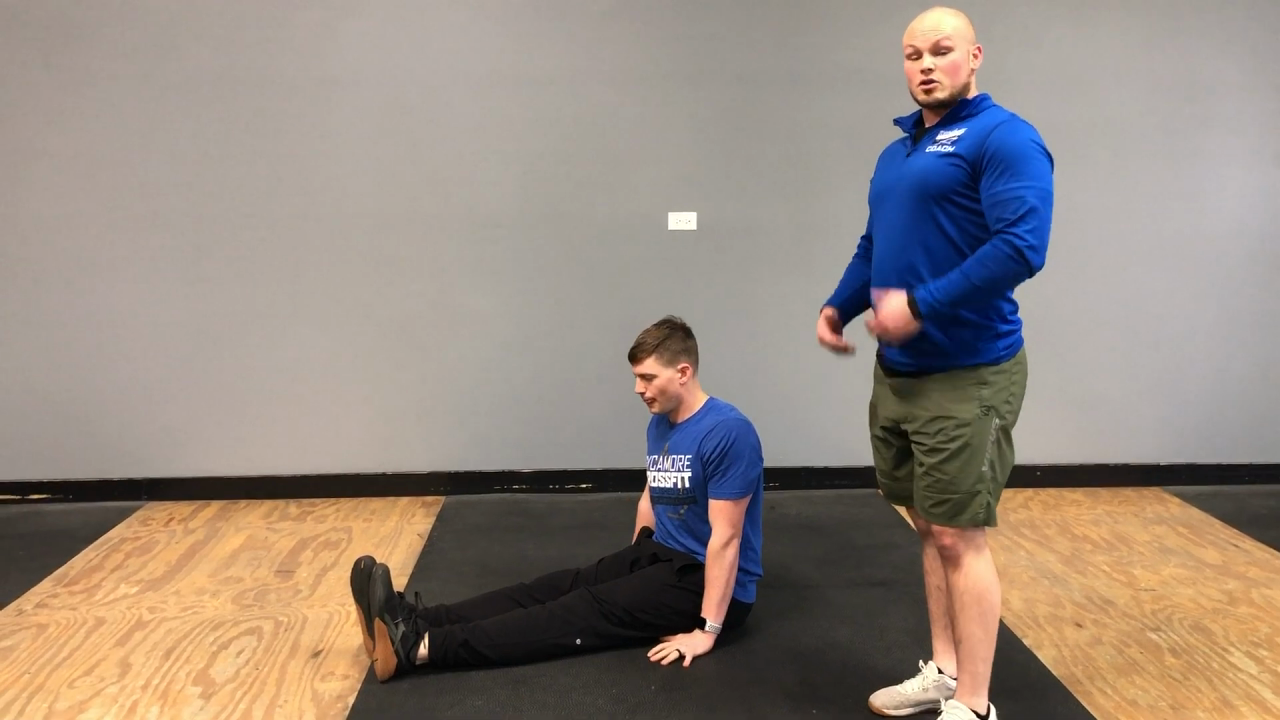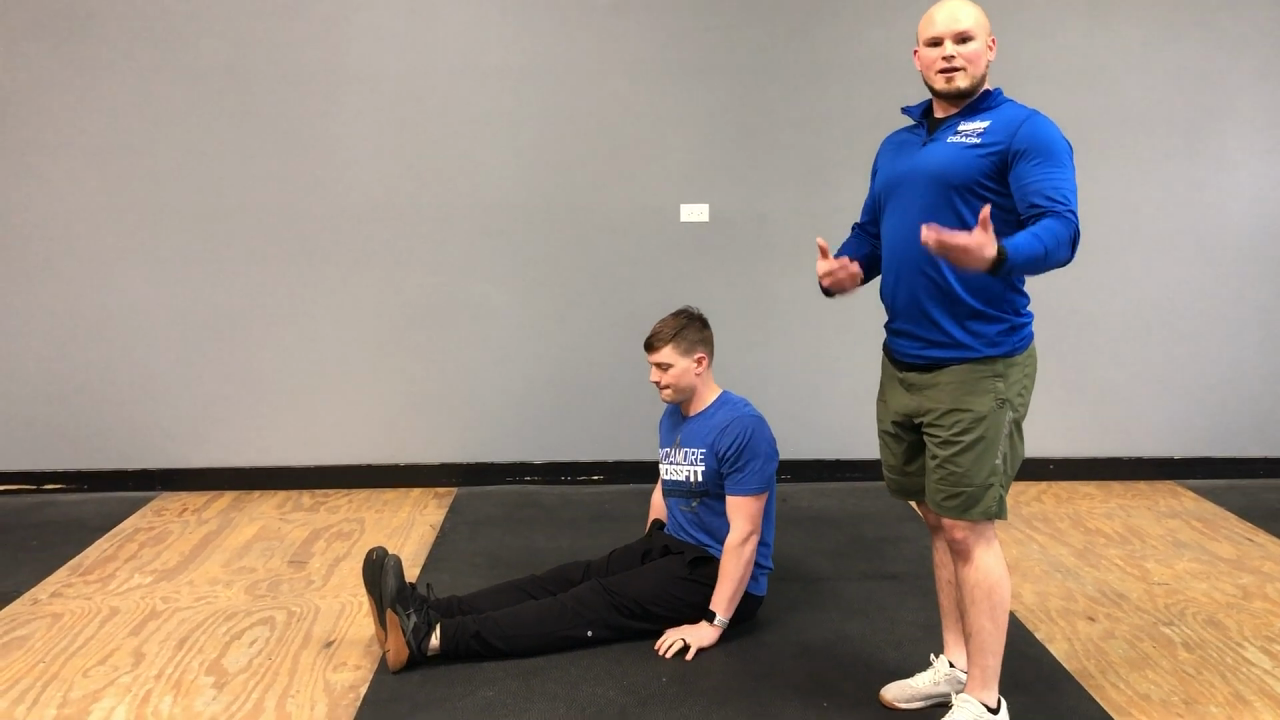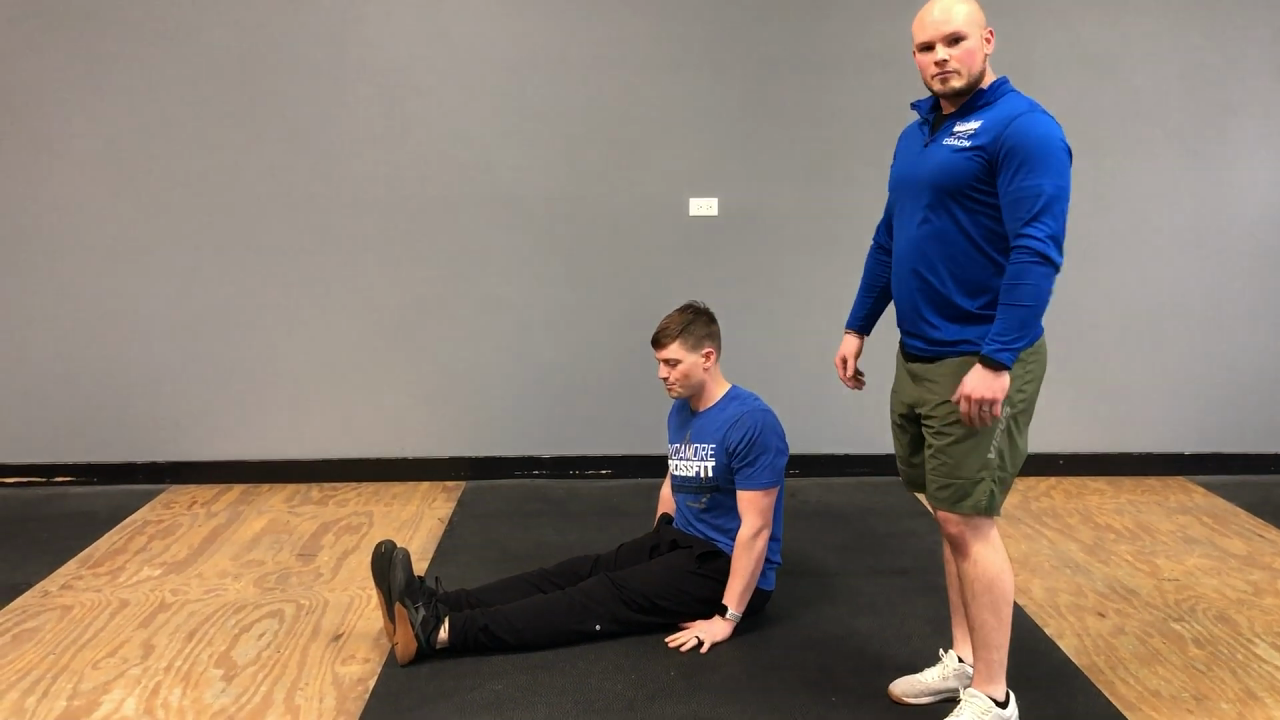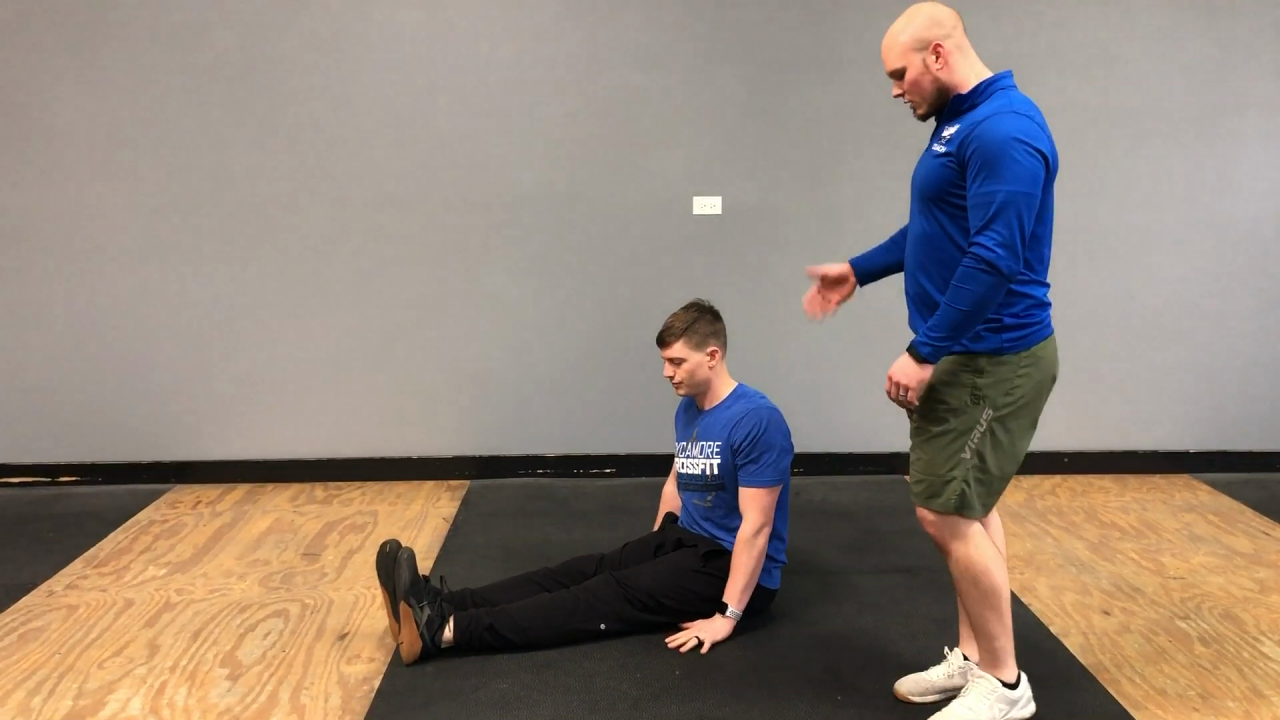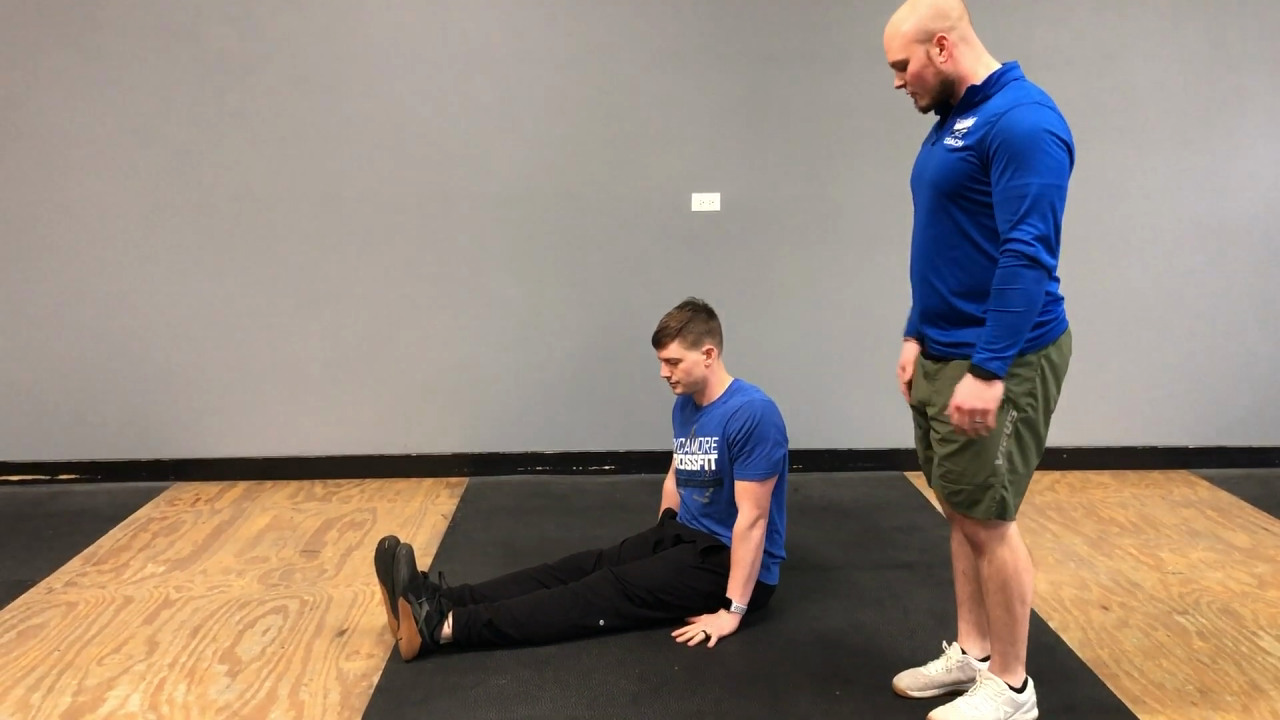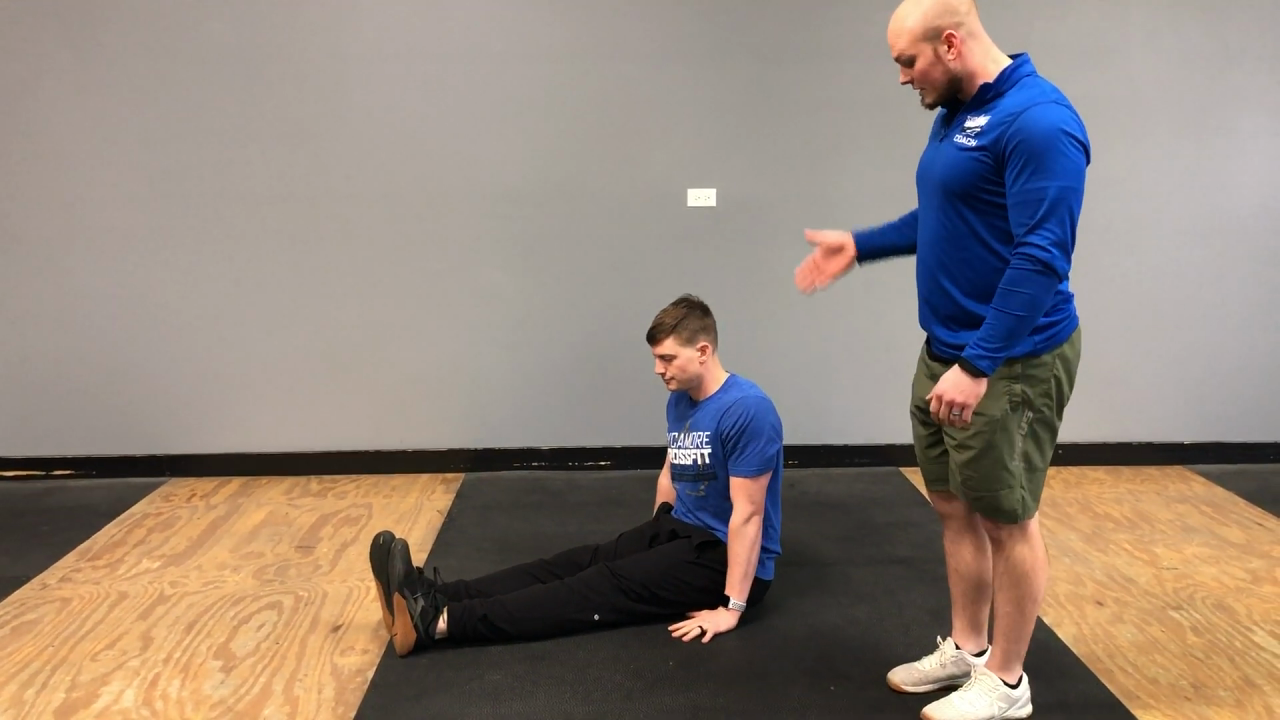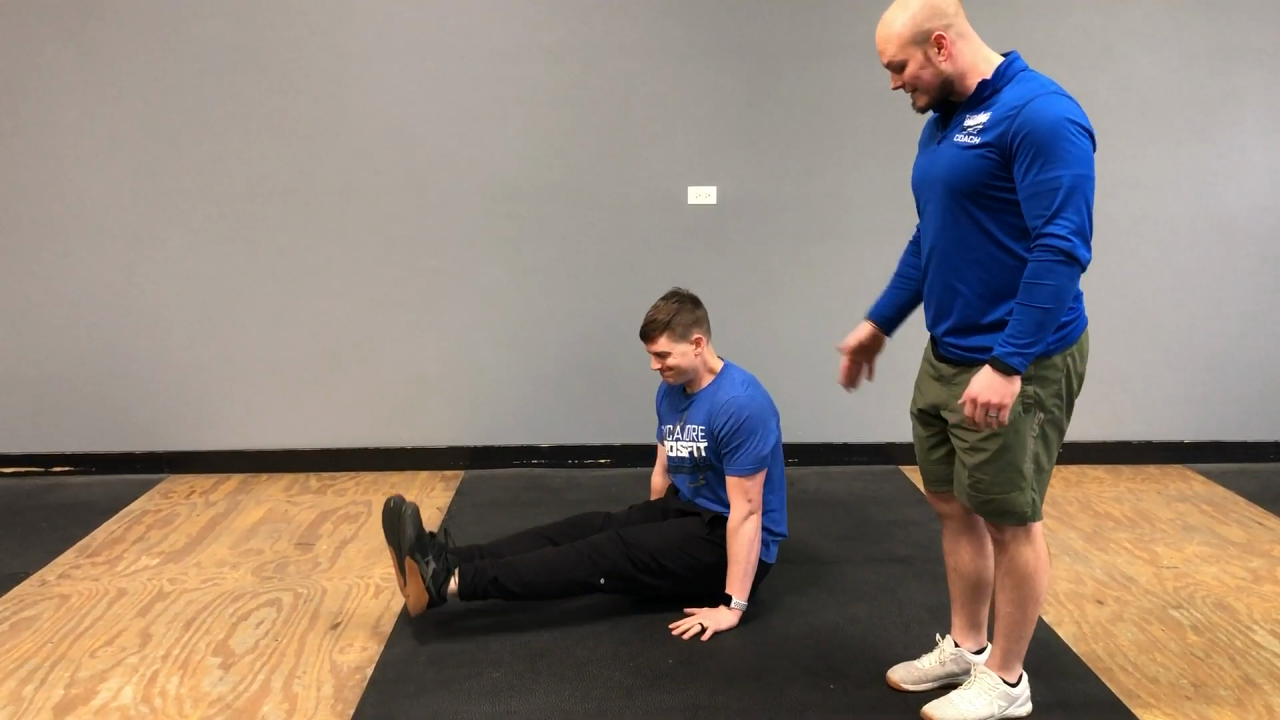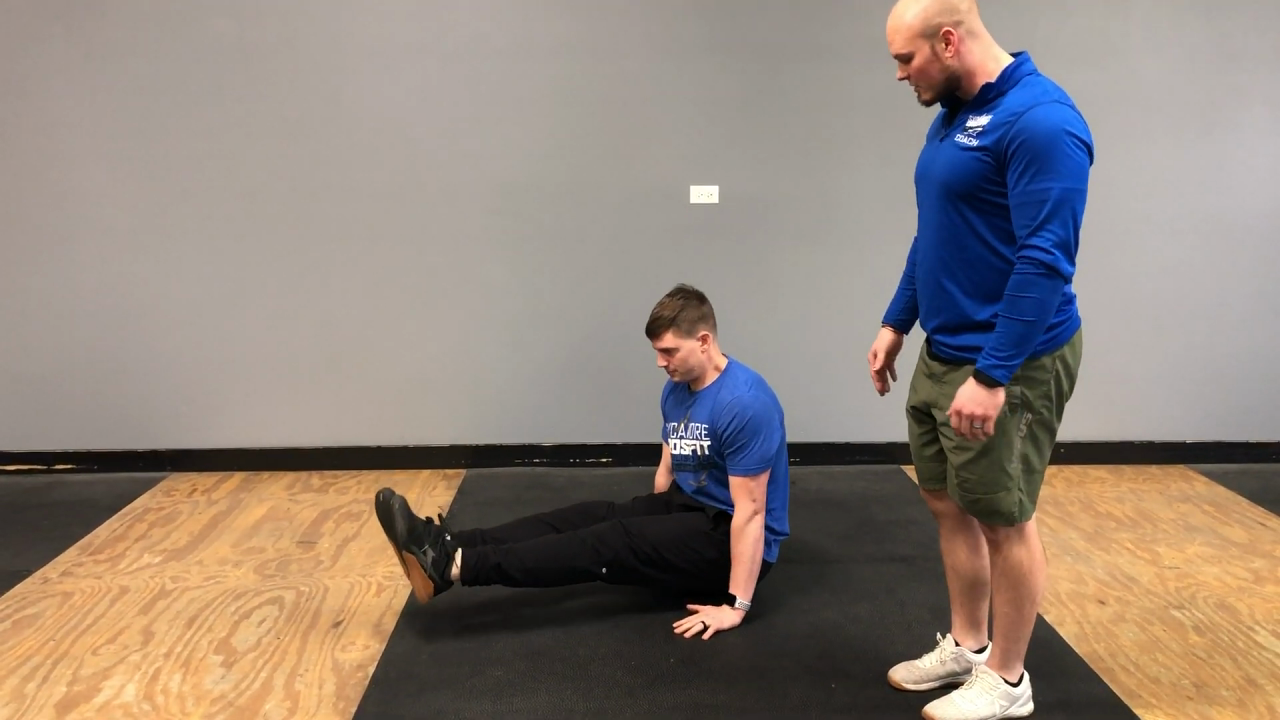
dt=0.5s
person 1, frame 1
left shoulder: (1005, 139)
right shoulder: (896, 153)
left elbow: (1021, 247)
right elbow: (876, 252)
left wrist: (918, 306)
right wrist: (839, 304)
left hip: (967, 376)
right hip: (897, 373)
left knee: (960, 537)
right knee: (930, 528)
person 1, frame 2
left shoulder: (1024, 132)
right shoulder: (896, 146)
left elbow: (1059, 232)
right elbow: (872, 235)
left wrist: (995, 257)
right wrist: (841, 269)
left hip: (979, 367)
right hip: (902, 364)
left knee: (969, 530)
right knee: (937, 521)
person 1, frame 3
left shoulder: (1023, 129)
right shoulder: (916, 135)
left elbow: (1035, 253)
right elbow: (889, 240)
left wrist: (998, 359)
right wrist: (858, 326)
left hip: (981, 364)
right hip: (919, 358)
left knee: (968, 523)
right knee: (950, 516)
right ankle: (964, 660)
person 1, frame 4
left shoulder: (1004, 130)
right shoulder: (959, 125)
left elbow: (993, 259)
left wrist: (924, 352)
right wrist: (858, 271)
left hip: (993, 360)
right hip: (962, 356)
left knee: (947, 516)
right knee: (969, 510)
right ankle: (971, 656)
person 1, frame 5
left shoulder: (1023, 122)
right shoulder: (951, 120)
left elbow: (1027, 256)
left wrist: (988, 370)
right wrist: (916, 338)
left hip: (996, 365)
right hip: (945, 355)
left knee: (987, 520)
right knee: (959, 510)
right ankle: (971, 652)
person 1, frame 6
left shoulder: (1038, 121)
right shoulder: (955, 114)
left elbow: (1040, 258)
left wrist: (978, 365)
right wrist: (859, 245)
left hip: (1010, 363)
right hip: (943, 351)
left knee: (1005, 518)
right knee: (955, 507)
right ankle: (966, 648)
person 1, frame 7
left shoulder: (1041, 115)
right shoulder: (941, 123)
left elbow: (1060, 250)
left wrist: (1008, 364)
right wrist: (879, 322)
left hip: (1015, 363)
right hip: (946, 356)
left knee: (1010, 519)
right knee: (954, 505)
right ankle: (965, 646)
person 1, frame 8
left shoulder: (1041, 121)
right shoulder: (951, 117)
left elbow: (1045, 262)
left wrist: (991, 375)
right wrist: (895, 322)
left hip: (1008, 363)
right hip: (942, 354)
left knee: (1003, 519)
right knee: (948, 504)
right ankle: (966, 645)
person 2, frame 1
left shoulder: (727, 432)
right shoulder: (660, 424)
left elbow: (725, 538)
left wrist: (707, 630)
right wrist: (632, 569)
left hip: (712, 582)
right hip: (665, 555)
left knee: (588, 611)
right knee: (560, 587)
left ankle: (419, 647)
right ankle: (417, 623)
person 2, frame 2
left shoulder: (741, 428)
right shoulder: (673, 416)
left elbow: (744, 534)
left wrist: (714, 622)
right wrist: (644, 561)
left hip: (720, 573)
right hip: (675, 548)
left knee: (599, 602)
right knee: (573, 578)
left ankle: (430, 638)
right ankle: (429, 614)
person 2, frame 3
left shoulder: (752, 422)
right shoulder: (681, 412)
left elbow: (756, 528)
left wrist: (727, 617)
right wrist: (653, 556)
left hip: (727, 566)
right hip: (683, 541)
left knee: (608, 597)
right knee: (580, 572)
left ankle: (440, 632)
right ankle: (437, 607)
person 2, frame 4
left shoulder: (756, 420)
right shoulder: (688, 408)
left elbow: (756, 526)
left wrist: (727, 615)
right wrist: (653, 553)
left hip: (734, 567)
right hip: (688, 540)
left knee: (612, 594)
right knee: (585, 571)
left ankle: (445, 630)
right ankle: (442, 607)
person 2, frame 5
left shoulder: (753, 414)
right shoulder: (686, 406)
left elbow: (752, 517)
left wrist: (732, 610)
right wrist: (656, 550)
left hip: (732, 562)
right hip: (688, 536)
left knee: (610, 592)
right knee: (583, 567)
left ankle: (444, 627)
right ankle: (441, 603)
person 2, frame 6
left shoulder: (746, 410)
right shoulder: (680, 400)
left elbow: (748, 513)
left wrist: (732, 607)
right wrist: (652, 544)
left hip: (726, 558)
right hip: (684, 531)
left knee: (604, 587)
right knee: (578, 563)
left ankle: (438, 622)
right ankle: (436, 600)
person 2, frame 7
left shoulder: (740, 404)
right shoulder: (671, 392)
left elbow: (745, 511)
right elbow: (663, 472)
left wrist: (732, 606)
right wrist: (653, 530)
left hip: (729, 543)
right hip: (689, 513)
left knee: (610, 552)
right knee: (590, 527)
left ankle: (448, 582)
right ankle: (445, 565)
person 2, frame 8
left shoulder: (744, 404)
right shoulder: (677, 390)
left elbow: (750, 511)
left wrist: (736, 605)
right wrist: (654, 527)
left hip: (730, 542)
right hip: (692, 508)
left knee: (612, 542)
right knee: (593, 516)
left ankle: (452, 565)
right ankle: (448, 551)
